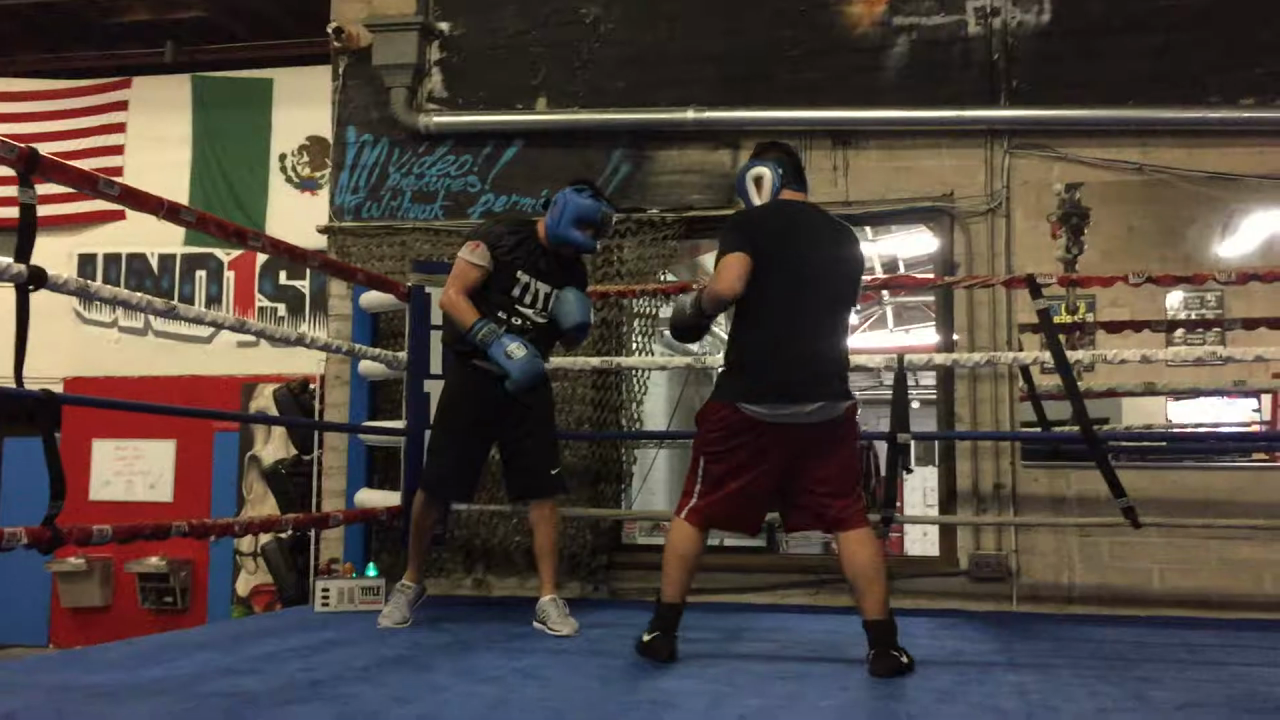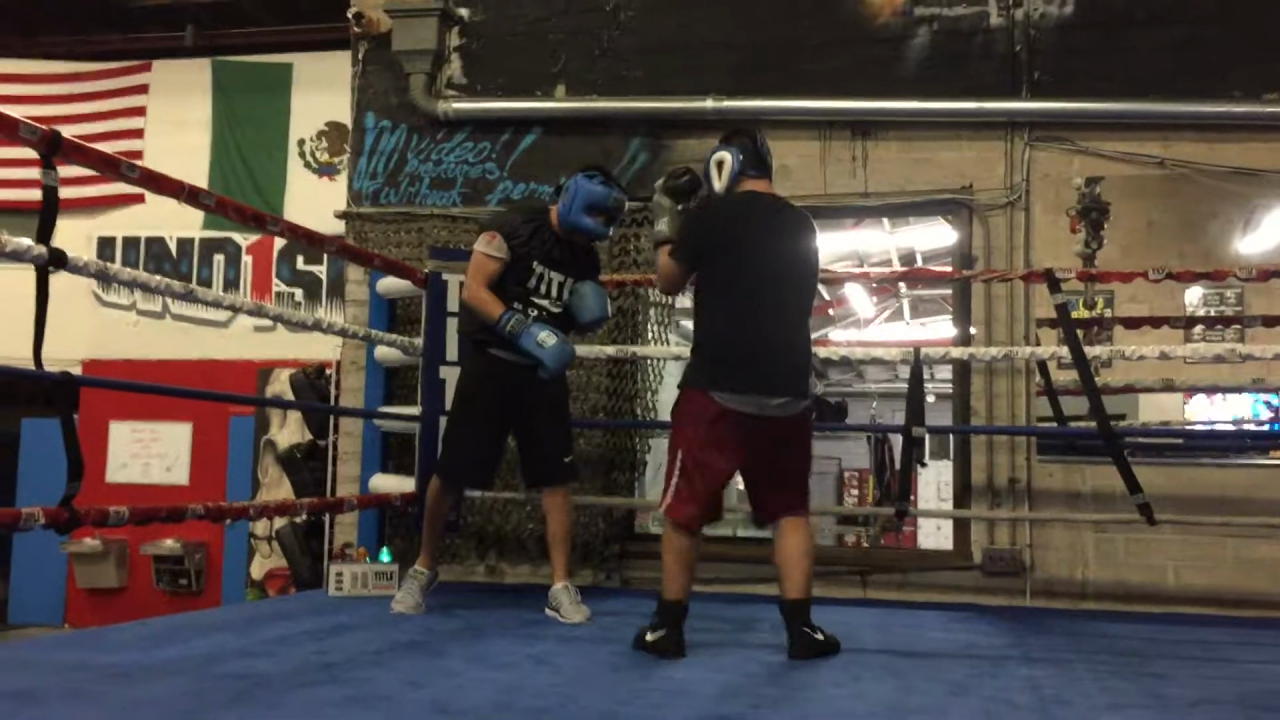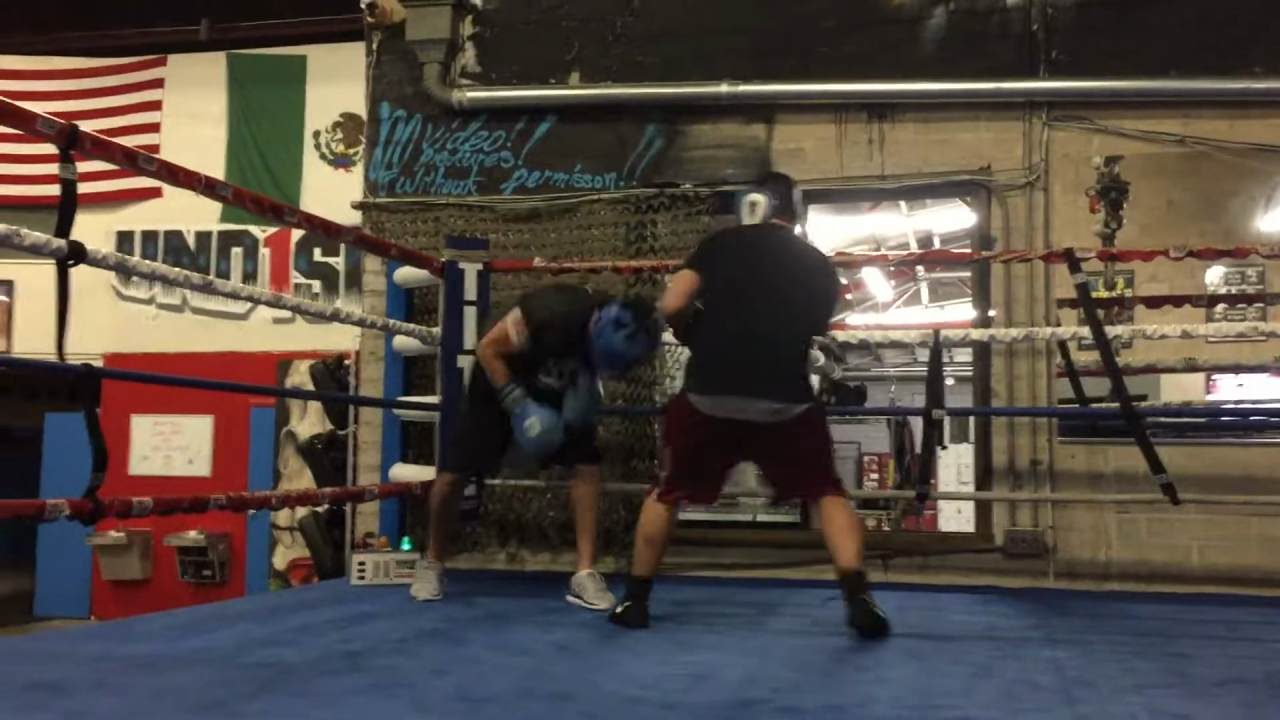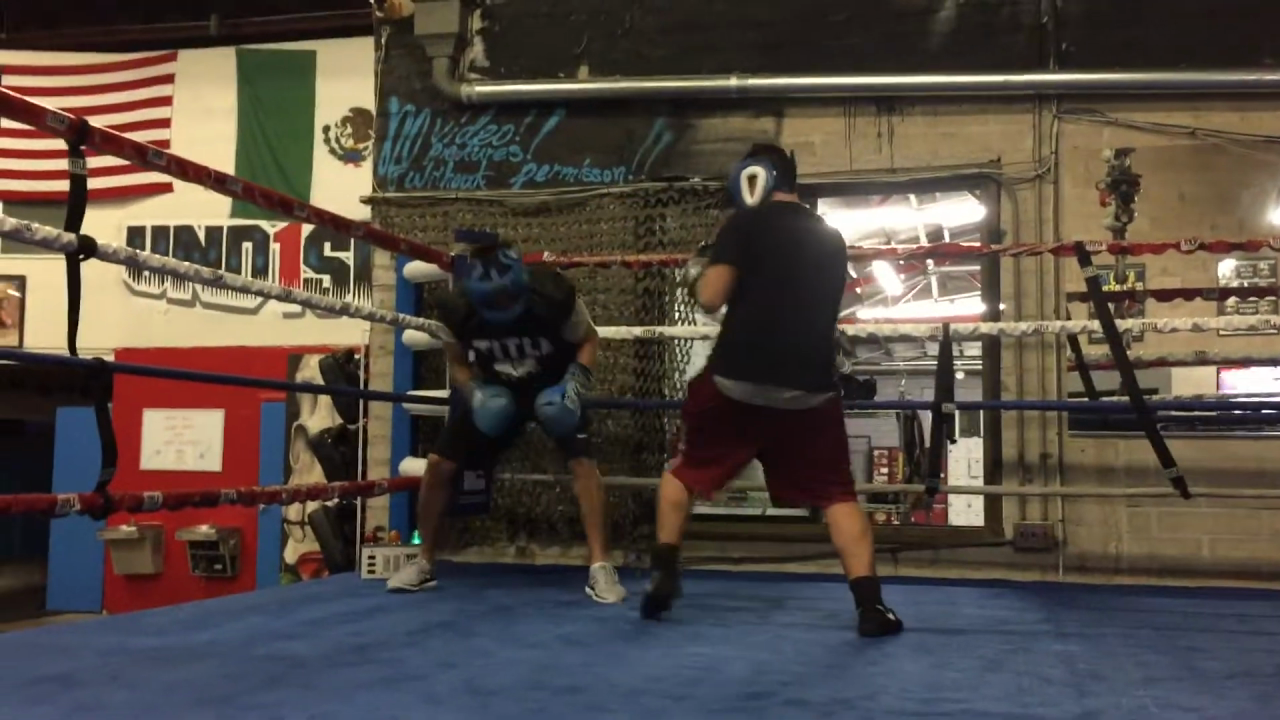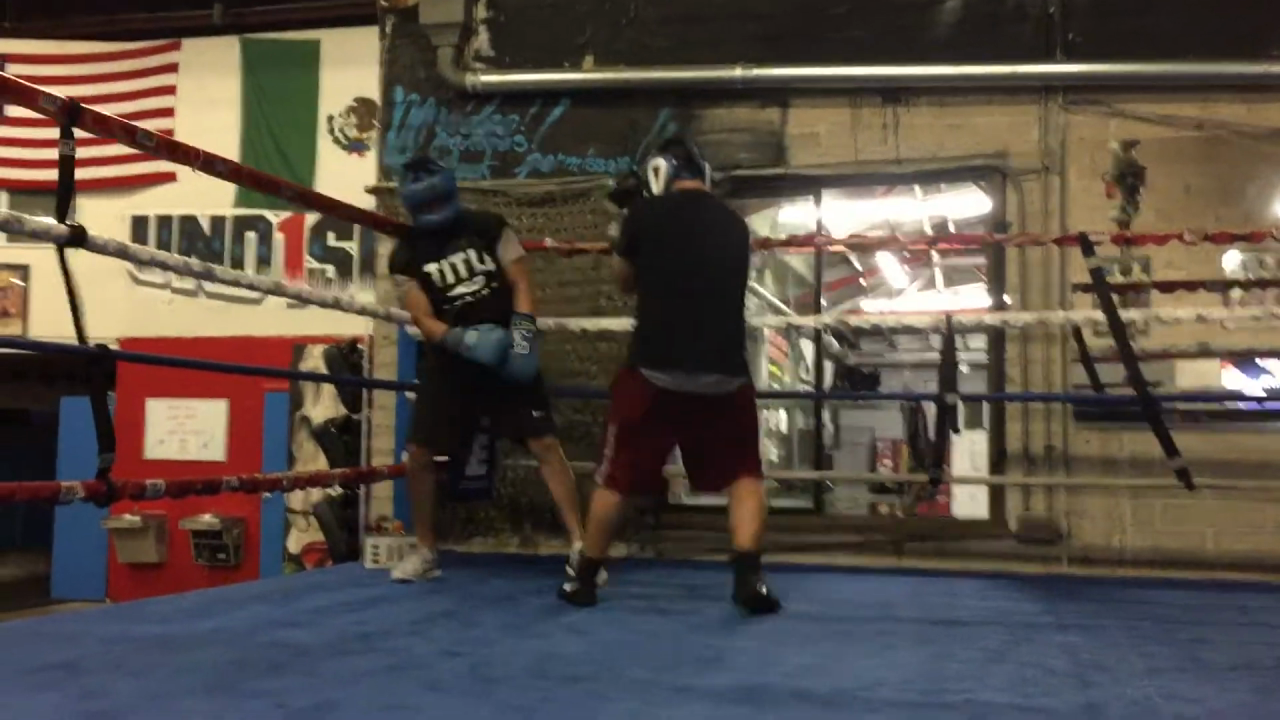
dt=0.5s
person 1, frame 1
left shoulder: (751, 223)
right shoulder: (844, 238)
left elbow: (728, 286)
left wrist: (694, 306)
left hip: (748, 398)
right hip: (826, 401)
left knee: (695, 510)
right knee: (849, 519)
left ankle: (662, 630)
right ankle: (883, 644)
person 1, frame 2
left shoulder: (710, 214)
right shoulder: (801, 225)
left elbow: (668, 281)
left wrist: (666, 222)
left hip: (717, 389)
right hip: (787, 391)
left knee: (684, 508)
right knee: (791, 509)
left ankle: (668, 626)
right ankle: (799, 625)
person 1, frame 3
left shoulder: (720, 244)
right shoulder: (819, 264)
left elbow: (672, 306)
left wrist: (690, 323)
left hip: (709, 395)
right hip: (786, 401)
left knee: (667, 492)
right knee: (826, 492)
left ankle: (635, 599)
right ankle: (859, 599)
person 1, frame 4
left shoulder: (745, 224)
right shoulder: (831, 238)
left elbow: (711, 298)
left wrist: (699, 272)
left hip: (736, 380)
right hip: (810, 388)
left knee: (684, 472)
right knee: (836, 494)
left ankle: (664, 576)
right ankle: (870, 604)
person 1, frame 5
left shoulder: (647, 215)
right shoulder: (734, 223)
left elbow: (626, 281)
left hip: (656, 371)
right hip: (725, 373)
left knee: (617, 477)
right knee: (742, 474)
left ankle: (584, 579)
right ankle: (747, 575)
person 2, frame 1
left shoulder: (573, 270)
right shoulder: (498, 238)
left elbow: (569, 340)
right elbow: (451, 296)
left wrist: (575, 325)
right wrist: (496, 342)
left hip: (528, 384)
right hip: (474, 374)
left knee: (543, 491)
right knee: (435, 486)
left ankle: (548, 599)
right ankle: (410, 583)
person 2, frame 2
left shoulder: (586, 258)
right shoulder: (513, 228)
left elbow: (582, 322)
right elbow: (473, 291)
left wrist: (590, 314)
right wrist: (525, 331)
left hip: (544, 373)
right hip: (491, 363)
left knee: (557, 480)
right knee: (451, 473)
left ankle: (561, 587)
right ankle: (423, 569)
person 2, frame 3
left shoulder: (630, 334)
right shoulder: (547, 315)
right elbow: (487, 350)
left wrist: (586, 389)
right wrist: (520, 405)
left hip: (564, 389)
right hip: (507, 379)
left knee: (586, 467)
right knee: (452, 474)
left ankle: (585, 575)
right ankle: (431, 563)
person 2, frame 4
left shoulder: (553, 295)
right shoulder: (457, 307)
left elbow: (588, 341)
right elbow: (458, 363)
left wrist: (572, 387)
right wrist: (476, 394)
left hip: (553, 384)
right hip: (494, 390)
left knee: (582, 462)
right knee: (439, 464)
left ankle: (600, 565)
right ankle: (425, 563)
person 2, frame 5
left shoulder: (488, 226)
right shoulder: (407, 256)
left elbow: (521, 281)
right elbow: (424, 322)
left wrist: (524, 332)
right wrist: (464, 339)
left hip: (507, 355)
right hip: (452, 360)
left knee: (544, 442)
right knee: (421, 454)
left ankle: (579, 545)
right ankle: (427, 551)
